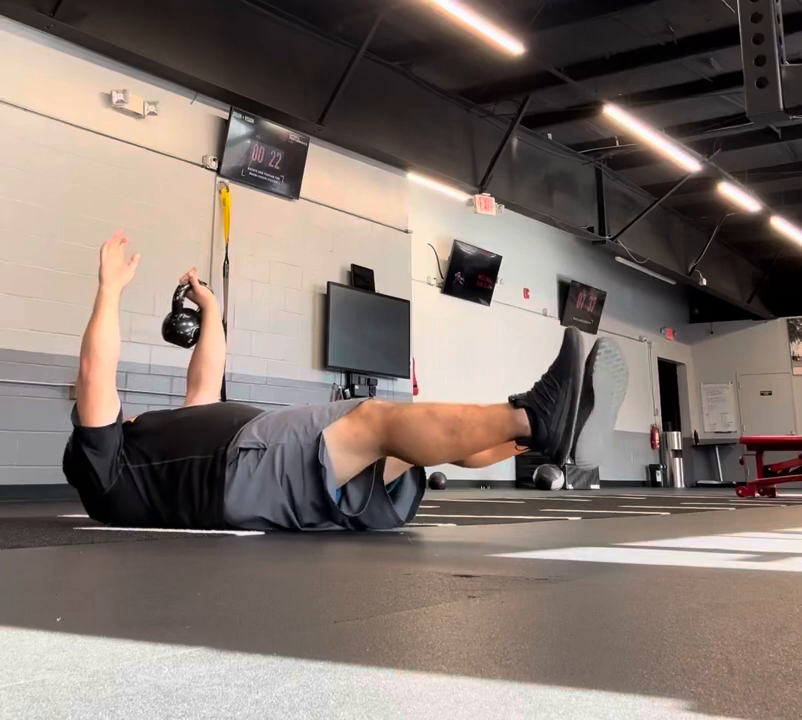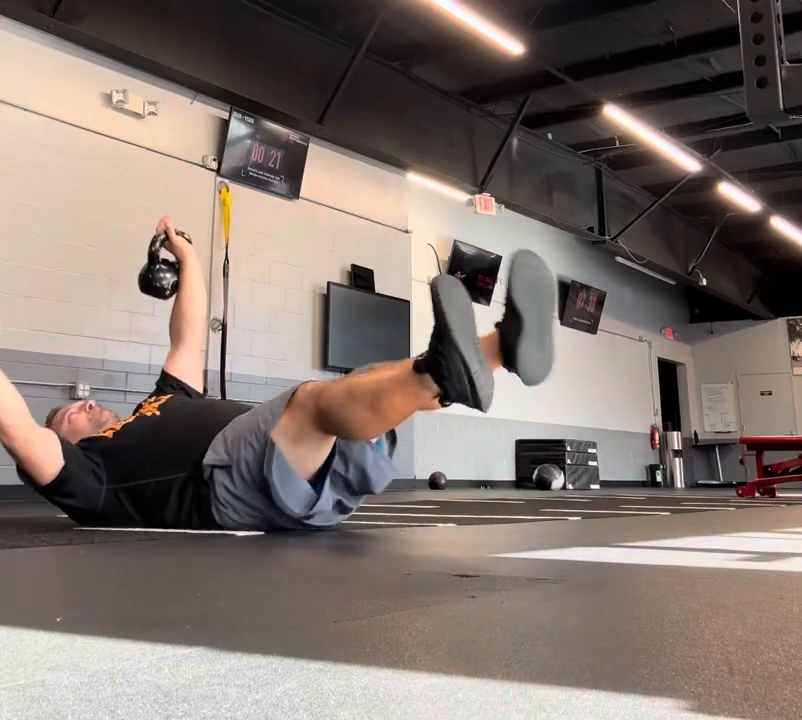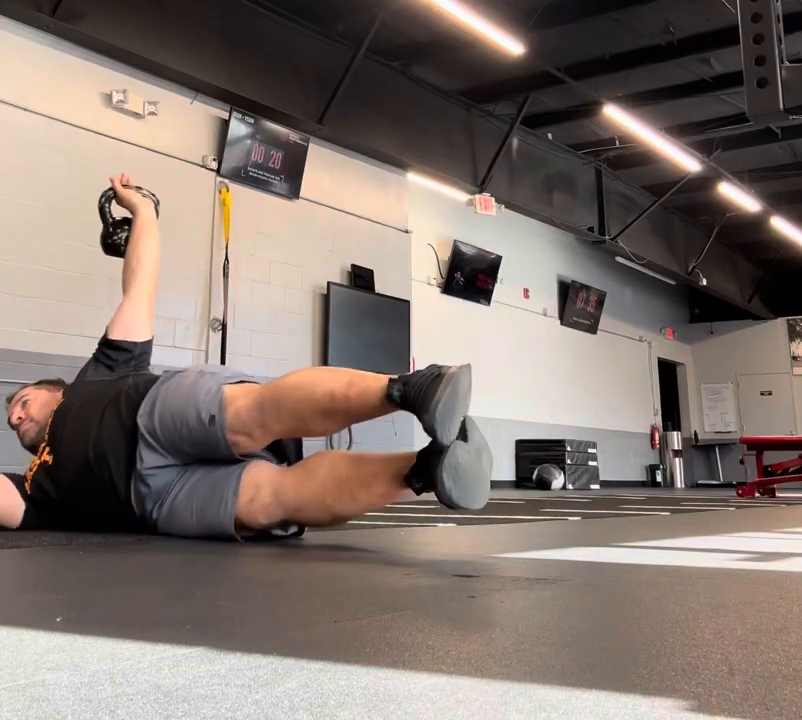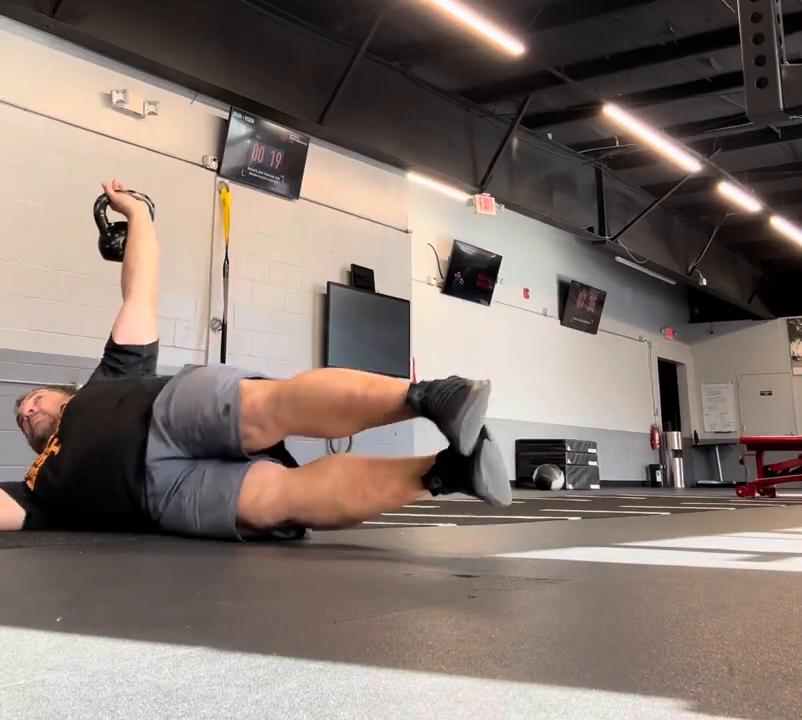
dt=1s
person 1, frame 1
left shoulder: (170, 435)
right shoulder: (104, 464)
left elbow: (205, 383)
right elbow: (95, 375)
left wrist: (210, 307)
right wrist: (110, 287)
left hip: (313, 484)
right hip: (247, 469)
right knee: (376, 418)
left ankle: (561, 422)
right ankle: (531, 417)
person 1, frame 2
left shoulder: (160, 408)
right shoulder: (86, 470)
left elbow: (190, 340)
left wrist: (187, 257)
left hip: (306, 473)
right hip: (232, 479)
left knee: (400, 379)
right knee: (318, 399)
left ankle: (507, 344)
right ankle: (442, 374)
person 1, frame 3
left shoulder: (100, 376)
right shoulder: (42, 489)
left elbow: (139, 289)
left wrist: (142, 210)
right hip: (165, 491)
left knee: (254, 412)
right knee: (270, 498)
left ankle: (410, 390)
right ankle: (426, 469)
person 1, frame 4
left shoulder: (113, 380)
right shoulder: (46, 488)
left elbow: (139, 296)
left wrist: (137, 213)
right hip: (172, 487)
left knee: (265, 407)
right knee: (274, 499)
left ankle: (427, 397)
right ankle: (447, 471)
